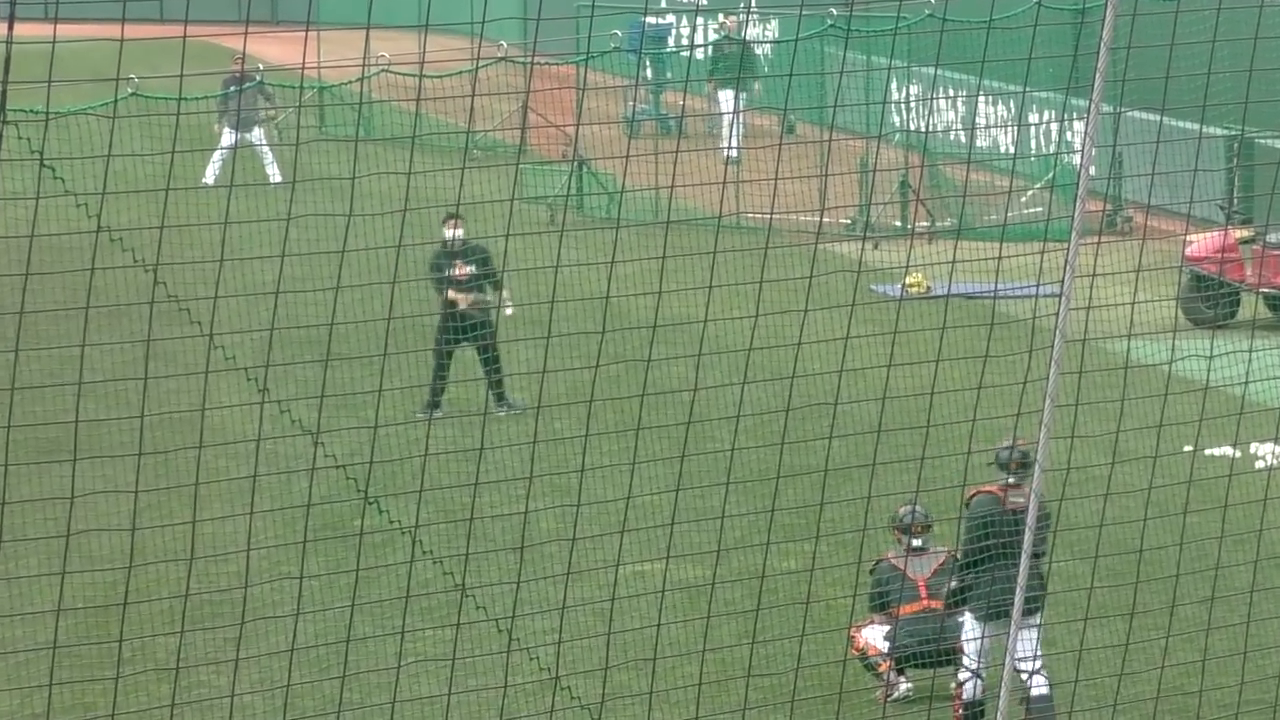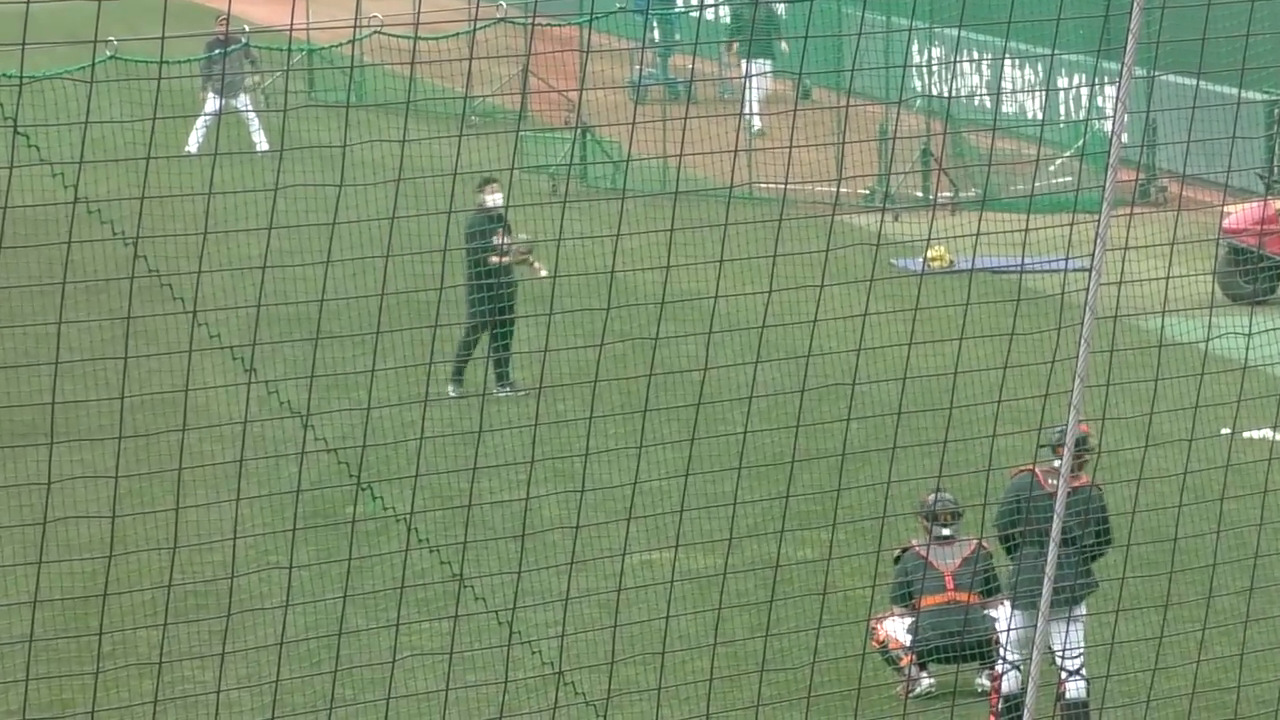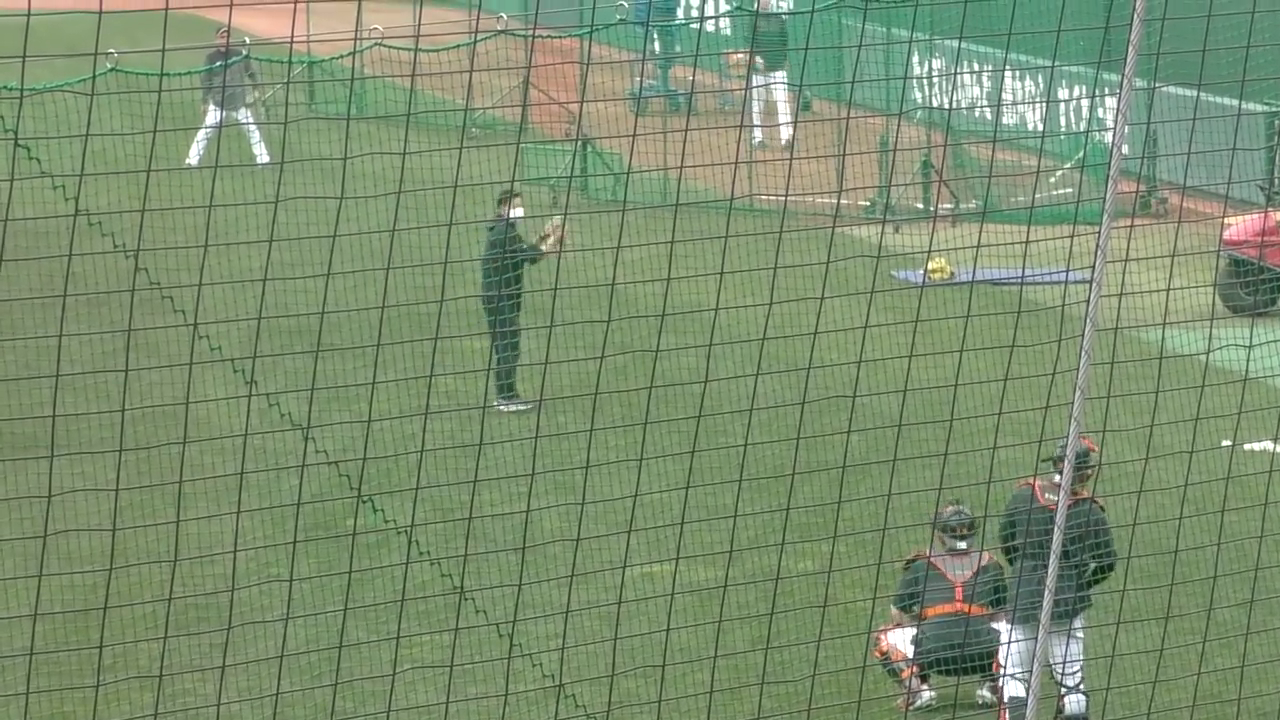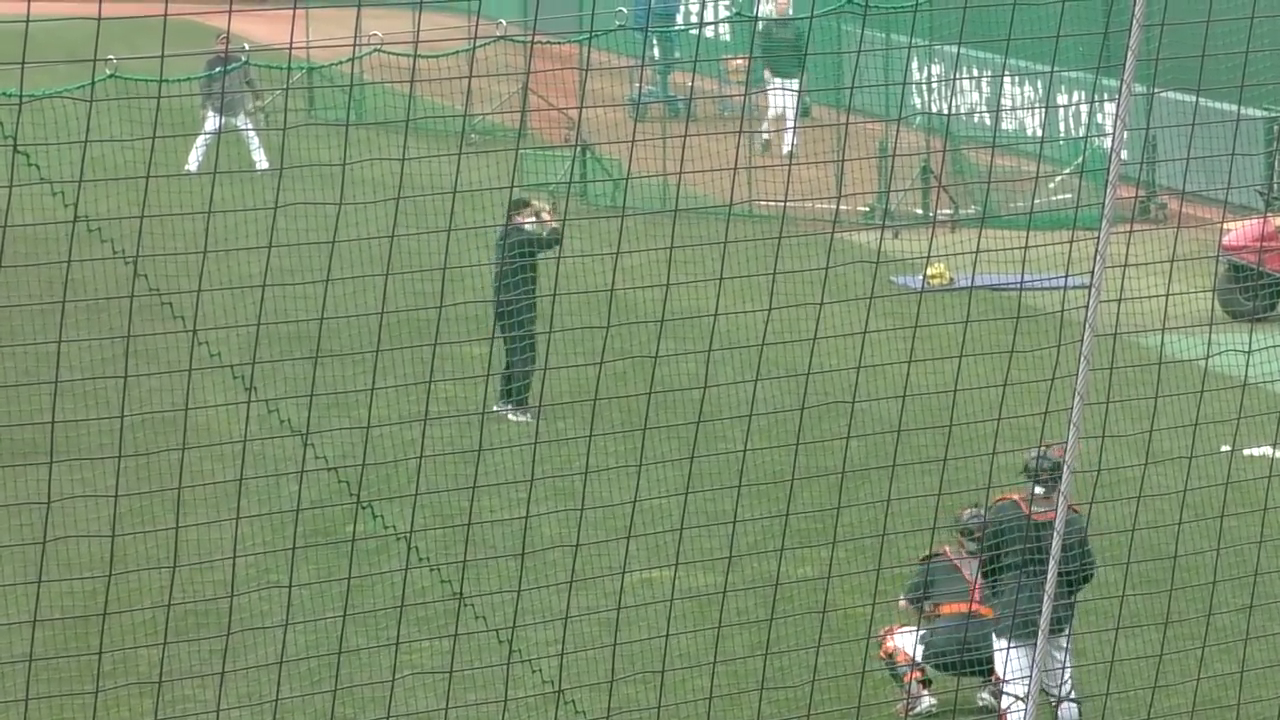
dt=0.3s
person 1, frame 1
left shoulder: (983, 501)
right shoulder: (1039, 504)
left elbow: (969, 552)
right elbow: (1041, 549)
left wrist: (959, 581)
left hip: (986, 598)
right hip: (1028, 597)
left knee: (973, 664)
right knee: (1032, 665)
person 1, frame 2
left shoulder: (1024, 481)
right shoulder: (1091, 492)
left elbow: (1003, 526)
right elbow: (1103, 542)
left hip: (1026, 583)
right hip: (1071, 586)
left knee: (1011, 655)
right knee: (1072, 662)
person 1, frame 3
left shoulder: (1024, 495)
right shoulder: (1090, 508)
left elbow: (1006, 544)
right elbow: (1107, 562)
left hip: (1024, 599)
right hip: (1068, 602)
left knee: (1013, 672)
right knee: (1071, 678)
person 1, frame 4
left shoulder: (1004, 510)
right shoulder: (1071, 518)
left elbow: (988, 562)
right elbow: (1086, 571)
left wrist: (1001, 596)
left hip: (1012, 613)
right hip: (1055, 614)
left knee: (1016, 690)
right knee: (1061, 686)
person 2, frame 1
left shoulder: (480, 252)
right shoulder: (437, 258)
left elbow: (495, 279)
right elbow: (440, 288)
left wrist: (505, 299)
right wrist: (459, 297)
left hip: (479, 315)
right hip: (451, 316)
left knee: (490, 358)
right knee: (440, 360)
left ankle: (501, 402)
right ankle: (433, 405)
person 2, frame 2
left shoulder: (503, 220)
right shoulder: (475, 224)
right elbow: (480, 258)
left wrist: (527, 260)
right wrist: (507, 259)
left hip: (504, 286)
right hip: (480, 287)
left knee: (504, 334)
right knee: (473, 333)
left ankle: (503, 382)
right ankle: (456, 379)
person 2, frame 3
left shoulder: (504, 231)
right shoulder: (505, 232)
left elbow: (522, 255)
right elbow: (530, 256)
left wrist: (543, 240)
right wrist: (551, 243)
left hip: (503, 297)
right hip: (501, 298)
left knee: (504, 346)
right knee: (509, 346)
left ankle: (504, 395)
right ankle: (509, 397)
person 2, frame 4
left shoulder: (509, 238)
right shoulder: (520, 239)
left elbow: (535, 242)
right elbow: (555, 238)
left wrist: (539, 216)
right wrist: (546, 216)
left hip: (506, 305)
right hip: (517, 306)
left knee: (515, 354)
right knee: (524, 356)
left ankle: (506, 401)
right ankle: (519, 407)
person 3, frame 1
left shoulder: (885, 567)
right shoulder: (950, 561)
left elbow: (879, 618)
left hip: (906, 650)
right hip: (951, 647)
left knee: (859, 635)
left ankle: (897, 680)
person 3, frame 2
left shoulder: (910, 557)
right shoulder: (979, 551)
left elbow: (900, 611)
right elbow: (994, 602)
left hip: (930, 645)
right hip: (978, 643)
left knee: (881, 627)
right knee: (1003, 610)
left ankle: (917, 676)
right ankle: (989, 673)
person 3, frame 3
left shoulder: (921, 565)
right shoulder: (990, 564)
left elbow: (897, 612)
right elbow: (1003, 613)
left hip: (935, 653)
right hip: (983, 652)
left knee: (886, 638)
left ankle: (917, 688)
right ankle: (990, 686)
person 3, frame 4
left shoulder: (937, 562)
left elbow: (906, 603)
left hip: (942, 652)
right hip: (987, 657)
left knee: (891, 638)
left ankle: (919, 694)
right ankle: (992, 688)
